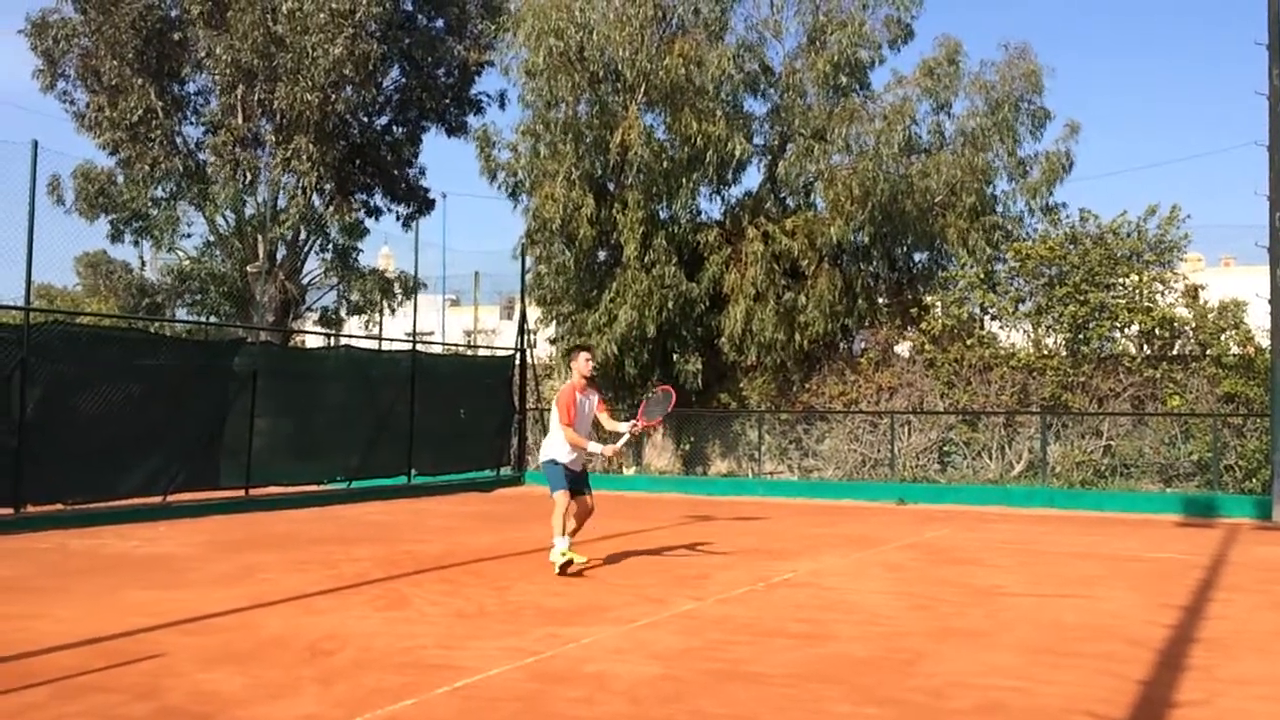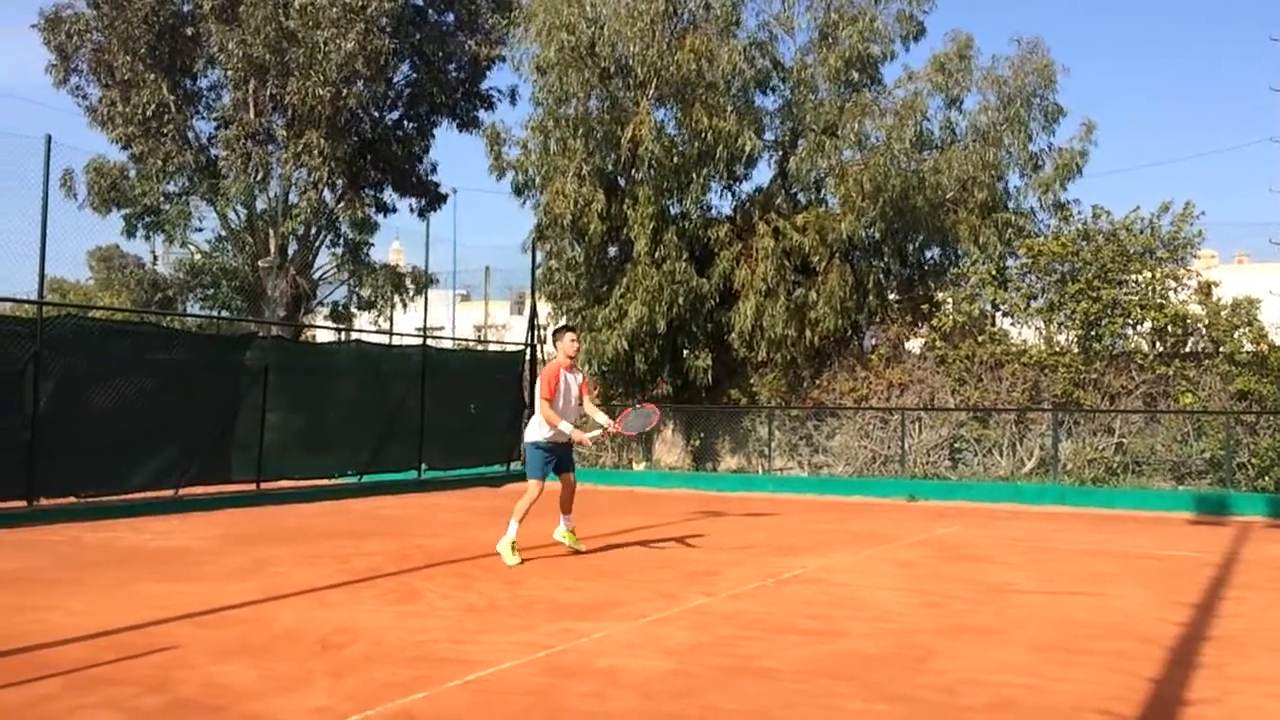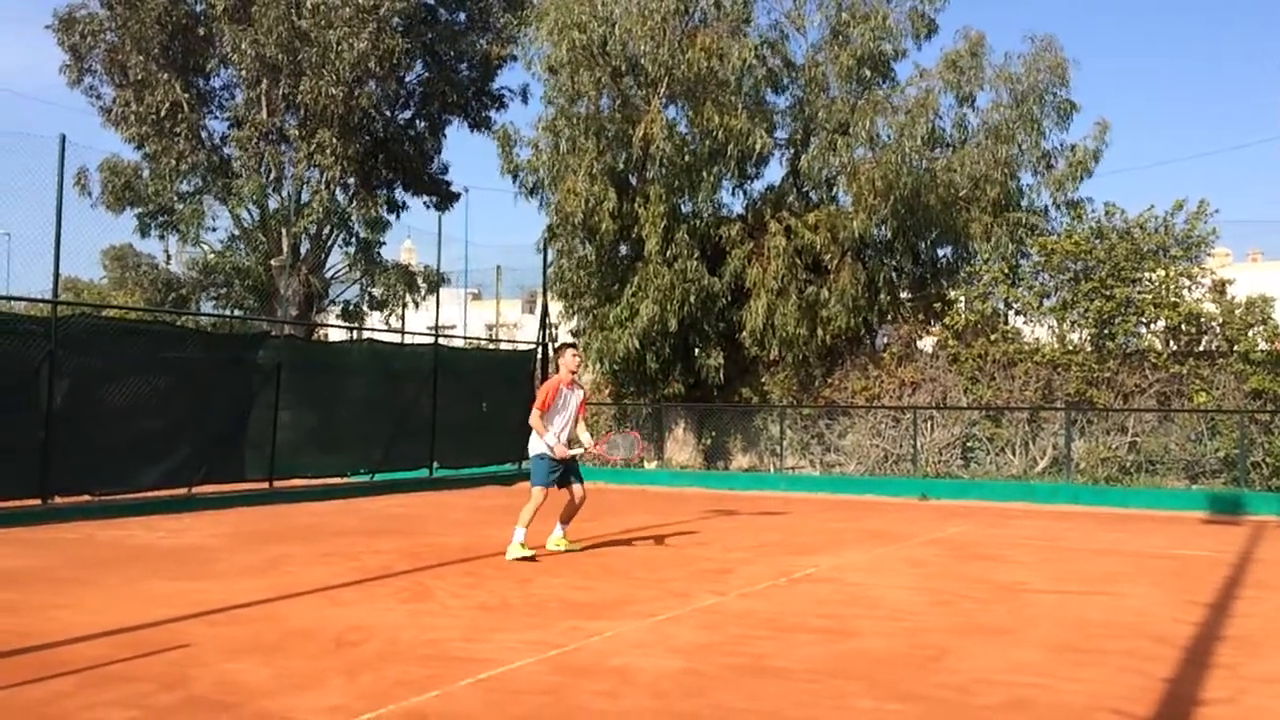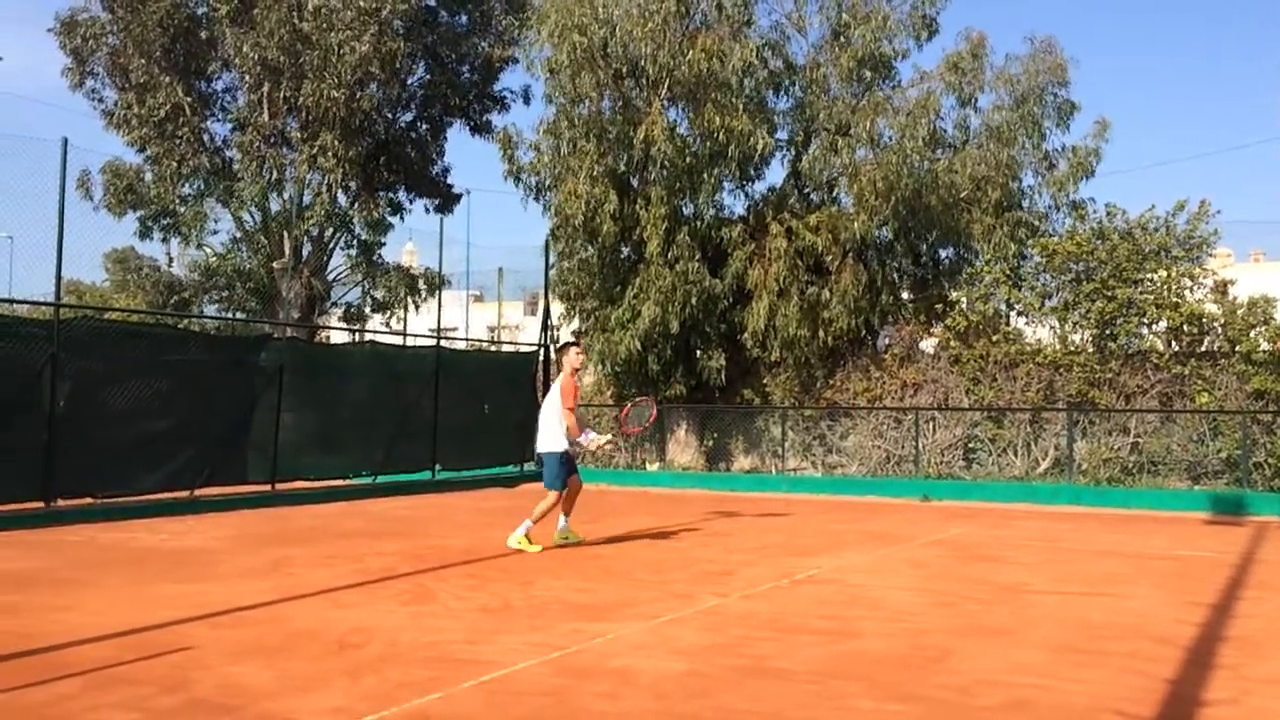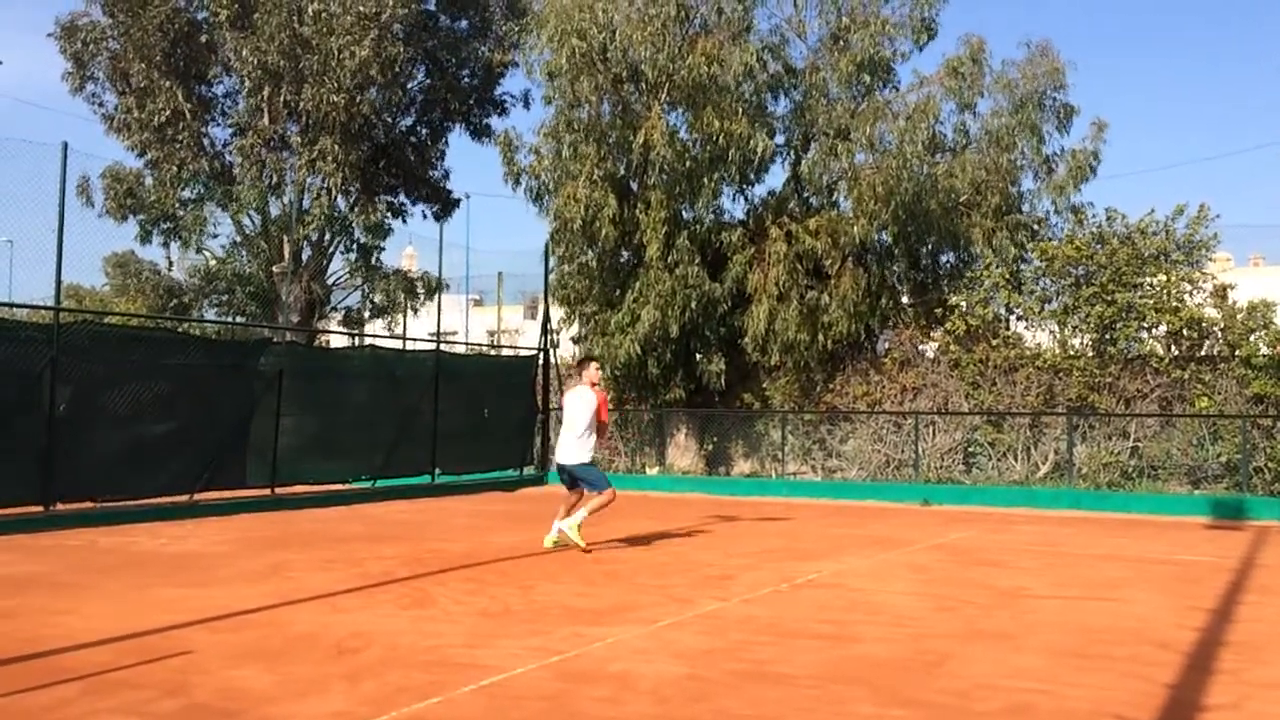
dt=0.3s
person 1, frame 1
left shoulder: (593, 393)
right shoulder: (566, 394)
left elbow: (607, 421)
right elbow: (569, 436)
left wrist: (627, 426)
right wrist: (600, 448)
left hip: (575, 461)
right hip: (554, 457)
left knee: (587, 507)
right knee: (563, 501)
left ankle: (562, 547)
right ankle: (560, 553)
person 1, frame 2
left shoulder: (578, 374)
right shoulder: (551, 371)
left elbow: (587, 404)
right elbow: (544, 409)
left wrist: (606, 420)
right wrist: (572, 430)
left hip: (562, 440)
right hip: (539, 439)
left knee: (569, 484)
right knee: (534, 490)
left ankle: (565, 530)
right ankle: (508, 541)
person 1, frame 3
left shoulder: (580, 390)
right shoulder: (551, 386)
left elbow: (579, 423)
right elbow: (534, 419)
left wrist: (586, 439)
right wrist: (554, 444)
left hip: (563, 452)
right hip: (543, 452)
left knee: (579, 496)
right knee: (539, 496)
left ankle: (557, 537)
right ankle: (516, 544)
person 1, frame 4
left shoulder: (566, 382)
right shoulder: (569, 383)
left elbow: (571, 419)
right elbow: (569, 420)
left wrist: (593, 436)
right wrist: (588, 440)
left hip: (557, 446)
right hip: (552, 447)
left knee: (575, 484)
right knee: (554, 496)
left ankle: (564, 530)
right ankle: (518, 536)
person 1, frame 5
left shoulder: (568, 394)
right shoulder: (599, 396)
right elbow: (602, 431)
right wrist: (596, 436)
left hip: (562, 457)
right hip: (580, 459)
left knee: (575, 494)
right knee: (608, 495)
left ankle: (554, 536)
right ankle: (572, 523)
